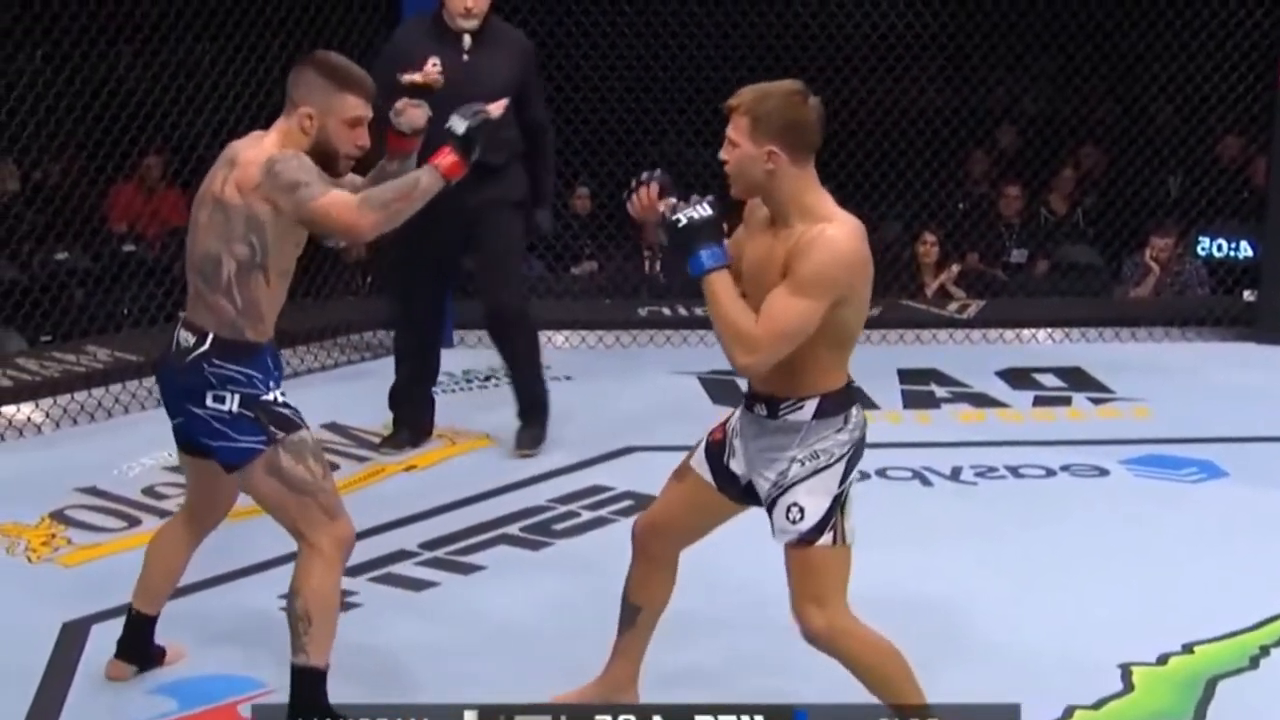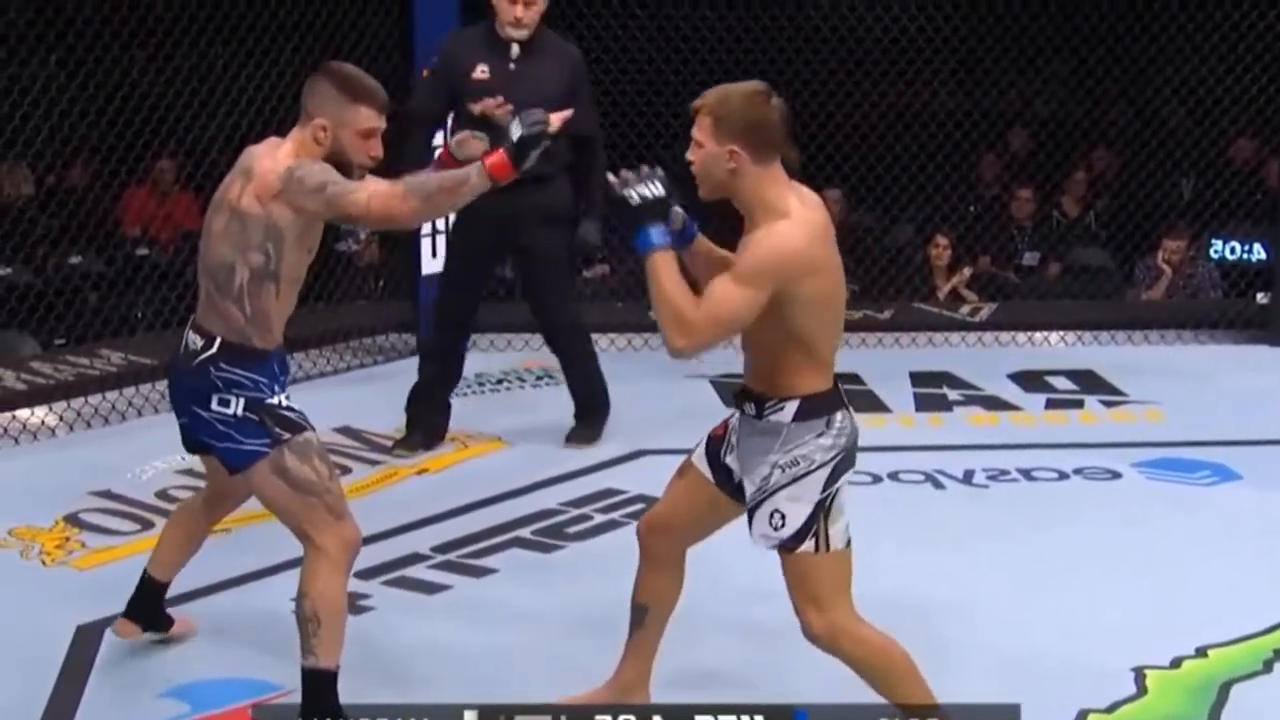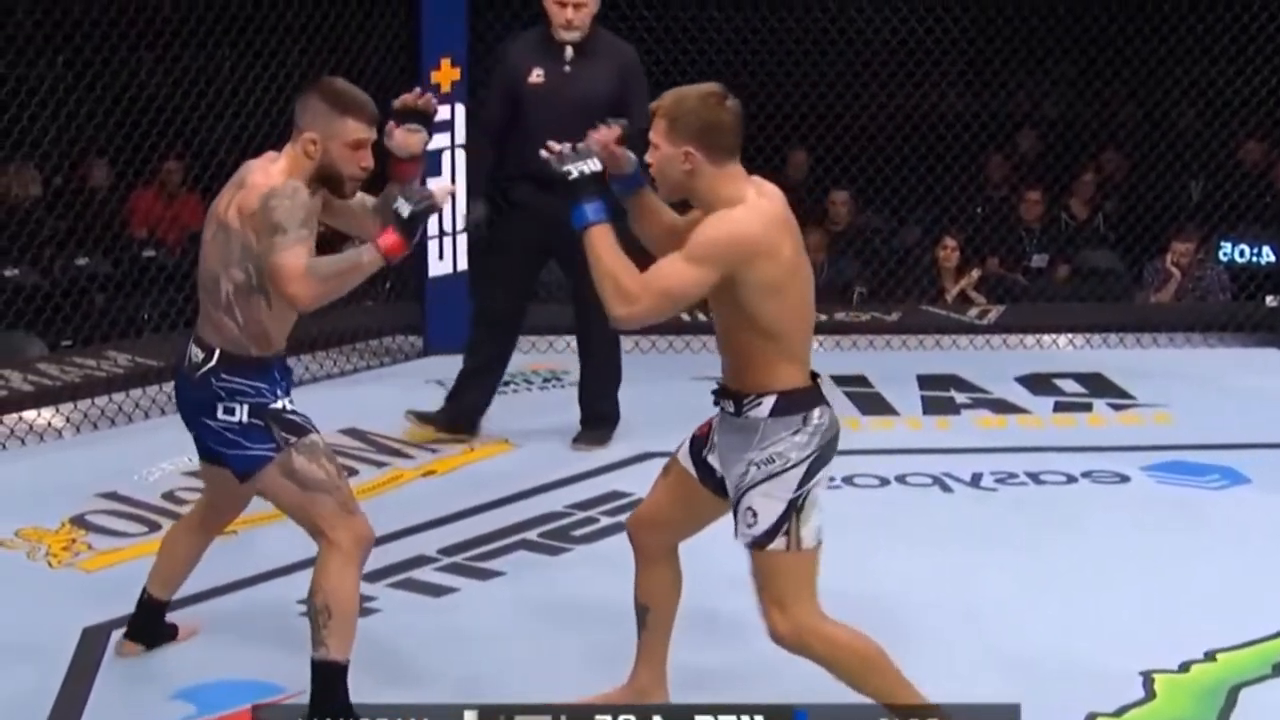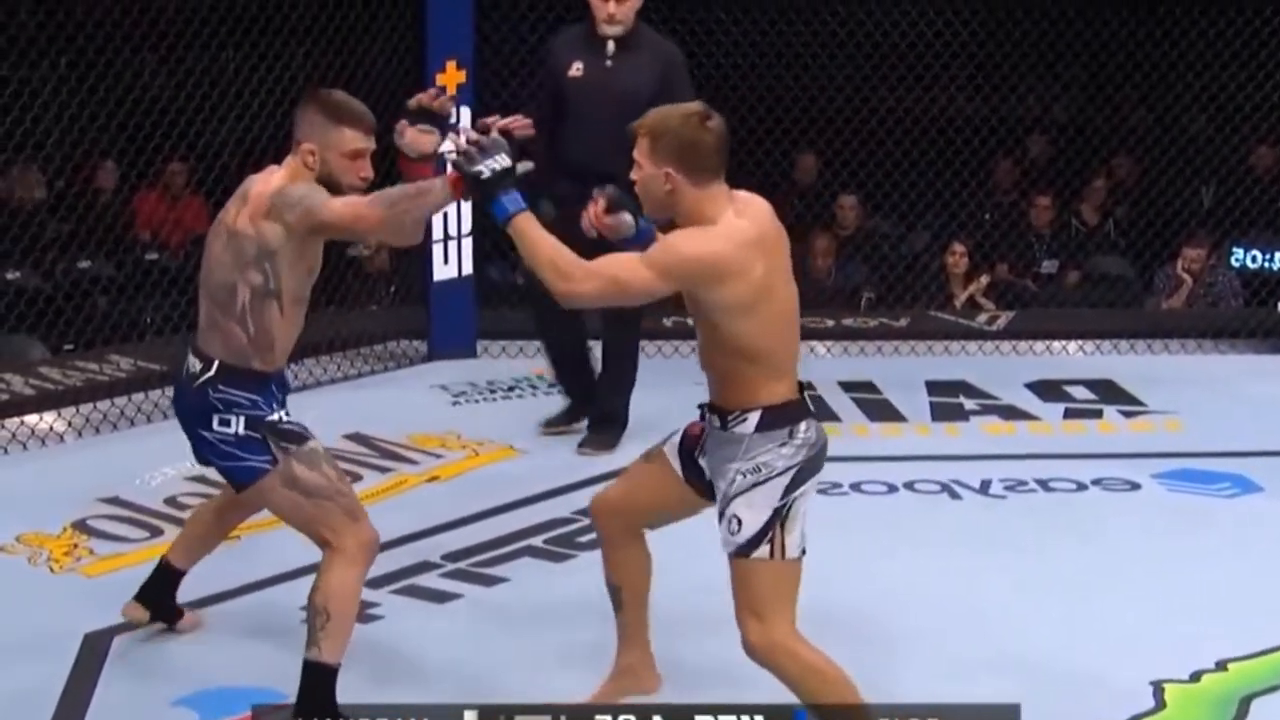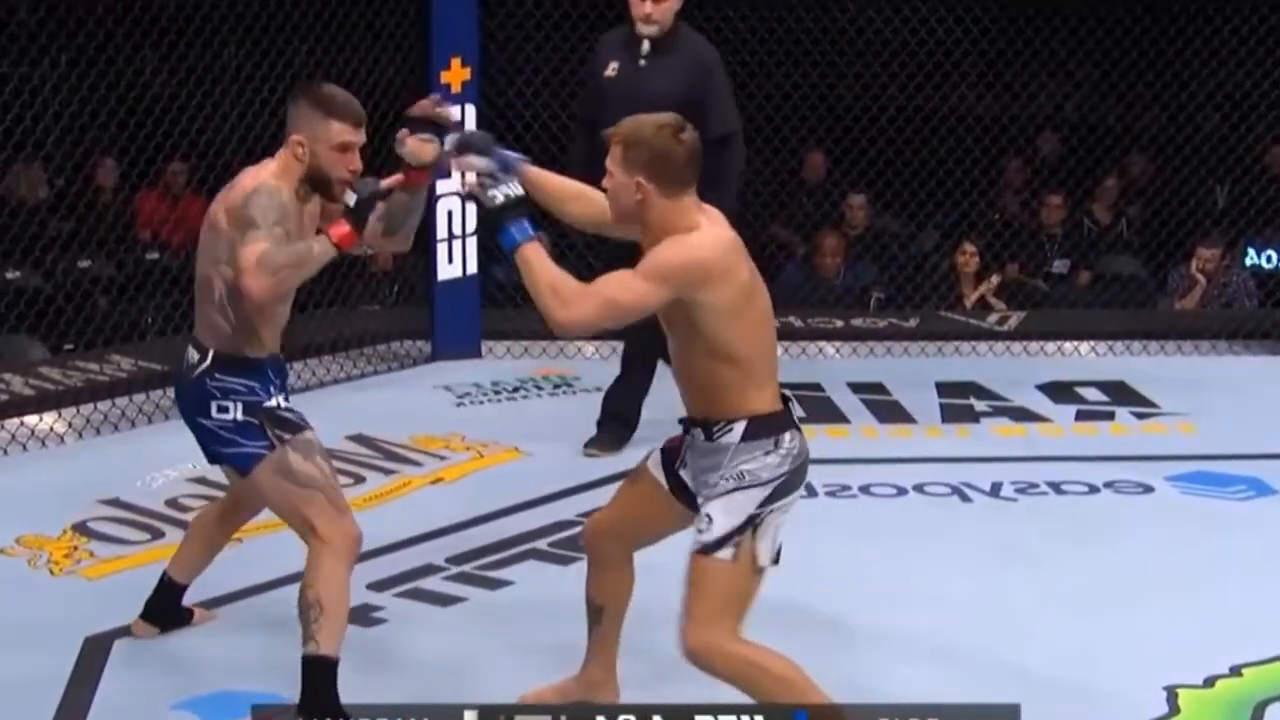
dt=0.2s
person 1, frame 1
left shoulder: (260, 154)
right shoulder: (276, 169)
left elbow: (358, 203)
right elbow: (362, 221)
left wrist: (405, 143)
right wrist: (450, 156)
left hip: (195, 364)
right hip: (231, 375)
left knee: (206, 509)
right knee: (327, 535)
left ankle: (134, 648)
person 1, frame 2
left shoulder: (271, 157)
right shoulder: (295, 176)
left elbow: (392, 200)
right elbow: (397, 207)
right wrist: (503, 158)
left hip: (206, 365)
right hip: (240, 379)
left knee: (220, 496)
right knee: (335, 538)
left ankle: (141, 612)
person 1, frame 3
left shoulder: (296, 183)
right shoulder: (278, 193)
left elbow: (377, 219)
right elbow: (305, 289)
left wrist: (405, 164)
right wrist: (392, 235)
left hip: (213, 379)
right hip: (242, 390)
left knee: (220, 505)
right knee: (347, 534)
left ankle: (144, 628)
person 1, frame 4
left shoulder: (294, 190)
right shoulder: (285, 196)
left elbow: (400, 225)
right elbow: (371, 218)
left wrist: (423, 152)
right wrist: (465, 172)
left hip: (214, 387)
right hip: (235, 402)
left knee: (244, 498)
right knee: (353, 541)
left ankle: (152, 598)
person 1, frame 5
left shoulder: (309, 191)
right shoulder: (264, 195)
left elbow: (394, 236)
right elbow: (260, 284)
left wrist: (415, 170)
right wrist: (340, 232)
left hip: (231, 378)
right hip: (237, 388)
left knee: (247, 496)
right knee: (336, 534)
left ankle: (159, 610)
person 2, frame 1
left shoulder: (832, 242)
right shoulder: (765, 207)
left elbow: (749, 350)
right elbow: (731, 272)
left wrist: (698, 249)
right wrist: (670, 218)
left hip: (814, 434)
right hip: (755, 421)
left knee: (823, 620)
right knee: (653, 535)
right ankle: (616, 684)
person 2, frame 2
left shoulder: (786, 241)
right shoulder: (783, 202)
left elbow: (686, 335)
right elbow: (731, 276)
left wrist: (650, 233)
right wrist: (674, 230)
left hip: (802, 434)
right hip: (758, 420)
left knee: (827, 621)
right knee: (659, 533)
left ankle: (936, 713)
right ankle: (629, 685)
person 2, frame 3
left shoulder: (739, 228)
right shoulder: (744, 193)
left elbow: (632, 305)
right elbow: (678, 245)
left wrist: (588, 203)
right wrist: (624, 180)
left hip: (782, 427)
right hip: (742, 416)
left knee: (793, 622)
right knee: (650, 530)
person 2, frame 4
left shoulder: (711, 250)
right shoulder: (750, 209)
left elbow: (575, 284)
left wrist: (505, 196)
right wrist: (632, 233)
left hip: (771, 444)
right hip: (729, 429)
left knee: (767, 636)
right knee: (615, 510)
right ankle: (634, 667)
person 2, frame 5
left shoulder: (690, 254)
right shoulder: (689, 217)
left elbow: (571, 314)
right elbow: (591, 209)
left wrist: (513, 225)
right wrist: (498, 158)
left hip: (755, 456)
right hip: (707, 442)
left knee: (708, 641)
right knee: (606, 534)
right ankle: (596, 679)
person 3, frame 1
left shoulder: (514, 47)
right shoulder: (409, 42)
left elbow: (537, 129)
left wrist: (543, 200)
left hip: (499, 196)
right hip: (431, 195)
left knee: (506, 306)
right knee: (417, 312)
left ankle: (533, 413)
right ankle: (411, 419)
person 3, frame 2
left shoulder: (564, 57)
right shoulder: (461, 50)
left elbow: (585, 140)
right elbow: (423, 122)
left wrist: (590, 213)
left hip: (543, 206)
right hip: (476, 203)
left knee: (557, 315)
right knee: (449, 316)
left ankle: (591, 410)
right ankle: (425, 424)
person 3, frame 3
left shoulder: (620, 58)
right shoulder: (520, 53)
right elbow: (494, 129)
right wrist: (482, 197)
right hip: (527, 202)
left knee: (595, 316)
right knee: (496, 306)
left ankle: (600, 417)
right ankle: (460, 414)
person 3, frame 4
left shoulder: (662, 56)
right shoulder: (563, 49)
right elbow: (543, 127)
right wrist: (547, 194)
right hip: (570, 199)
left knee: (621, 313)
right knee: (547, 303)
left ankle: (608, 417)
right ankle: (585, 397)
person 3, frame 5
left shoulder: (698, 57)
right shoulder: (609, 48)
left elbow: (728, 143)
right elbow: (587, 127)
left wrist: (719, 213)
left knee: (645, 316)
left ankle: (618, 420)
